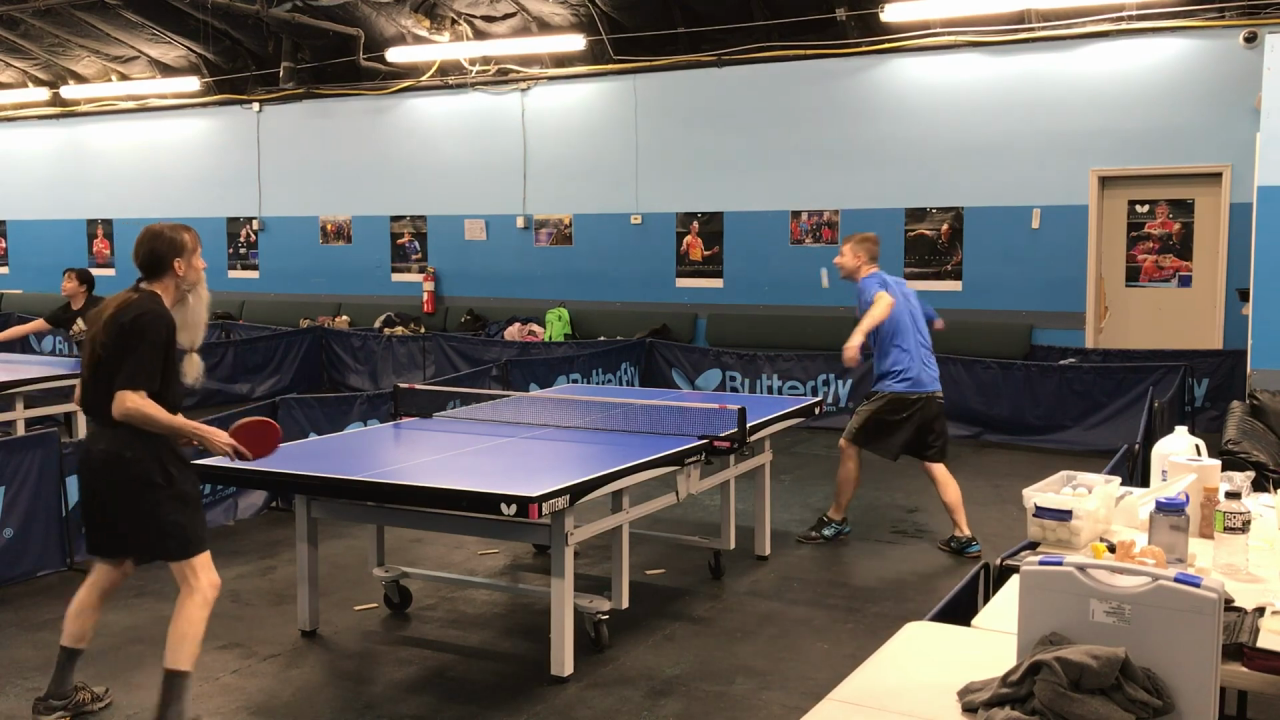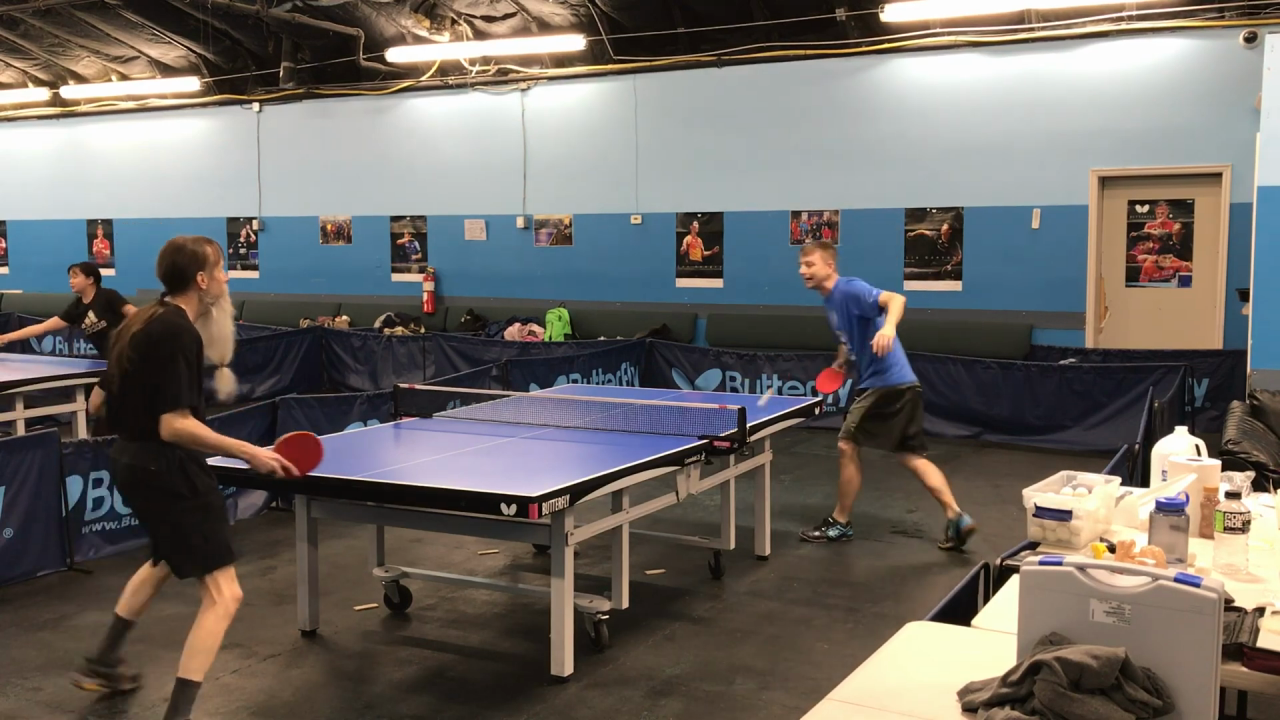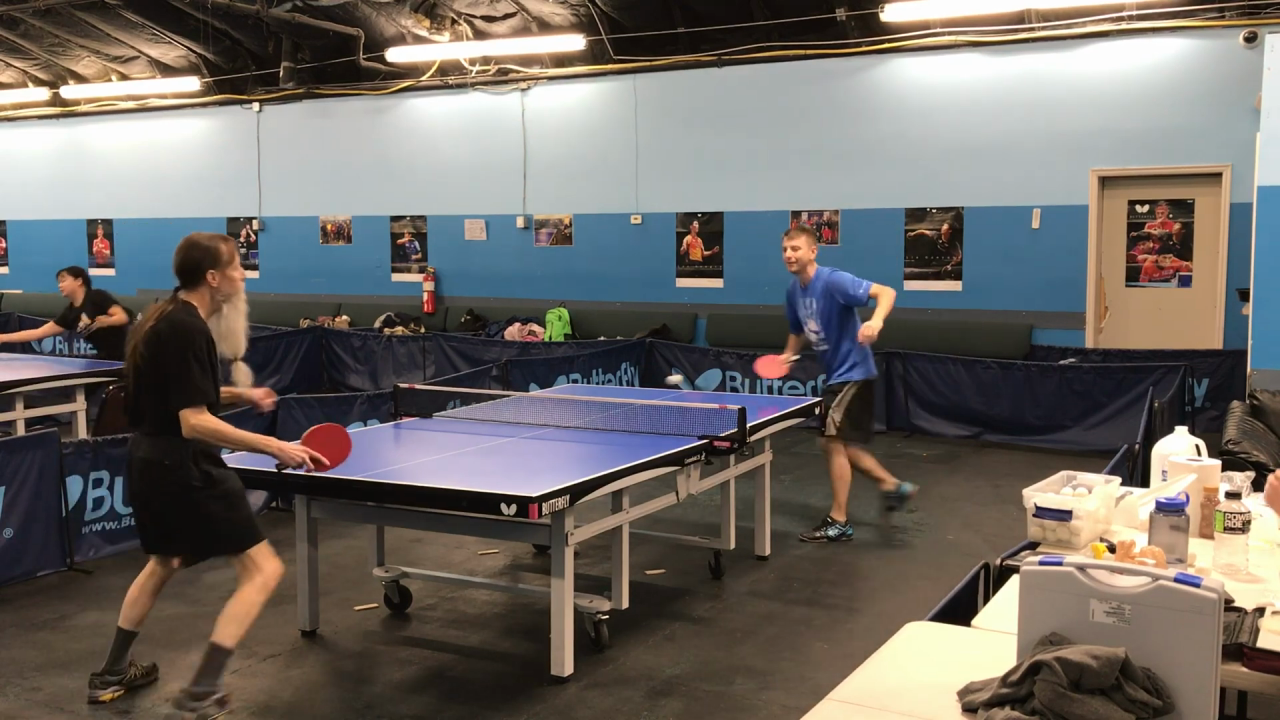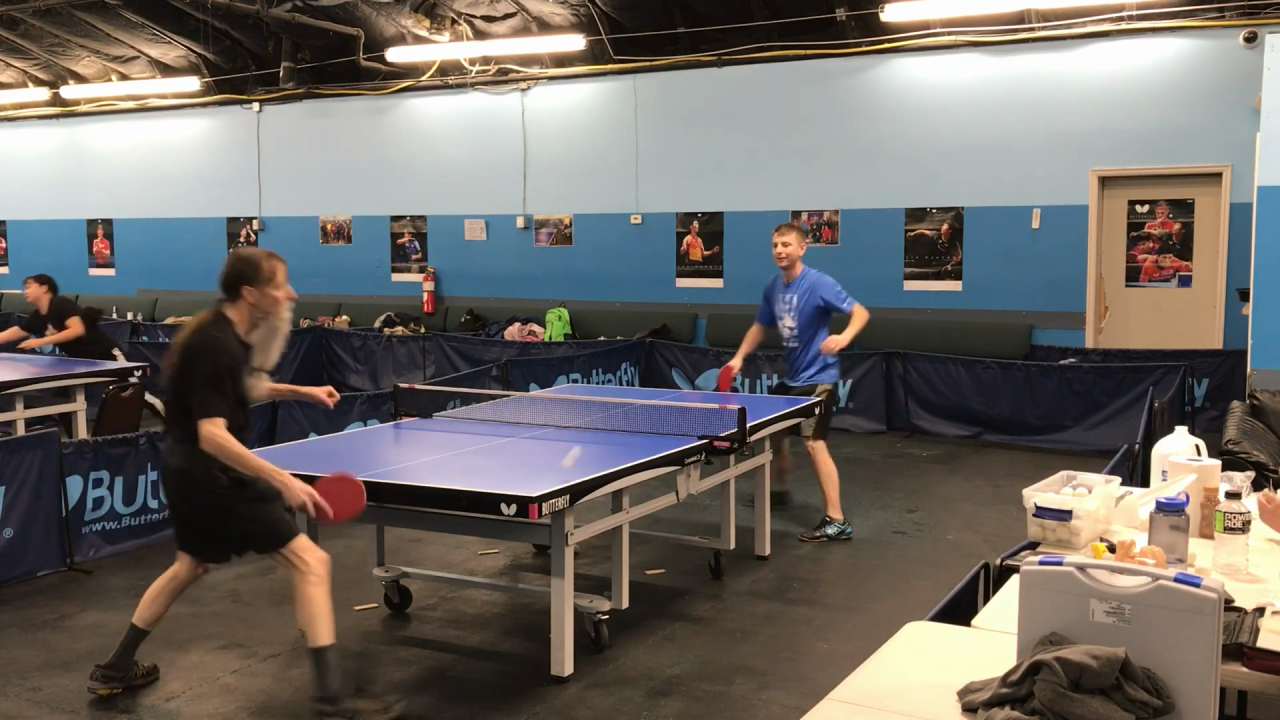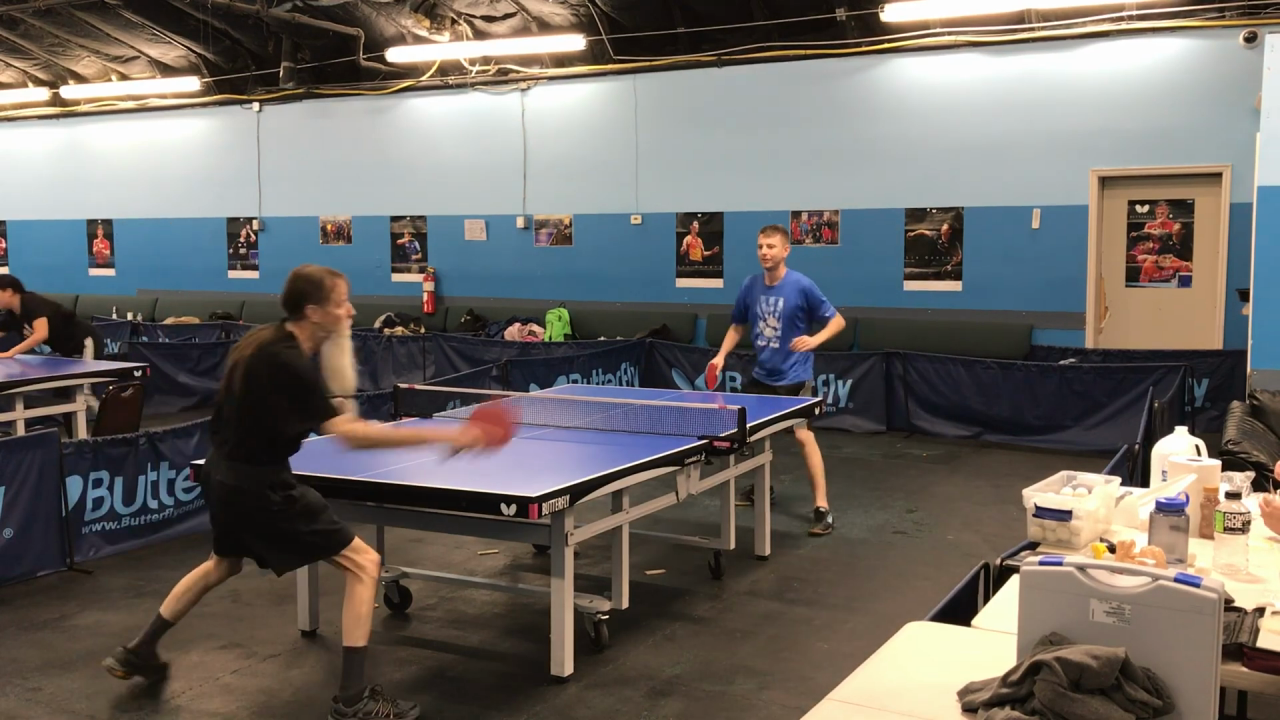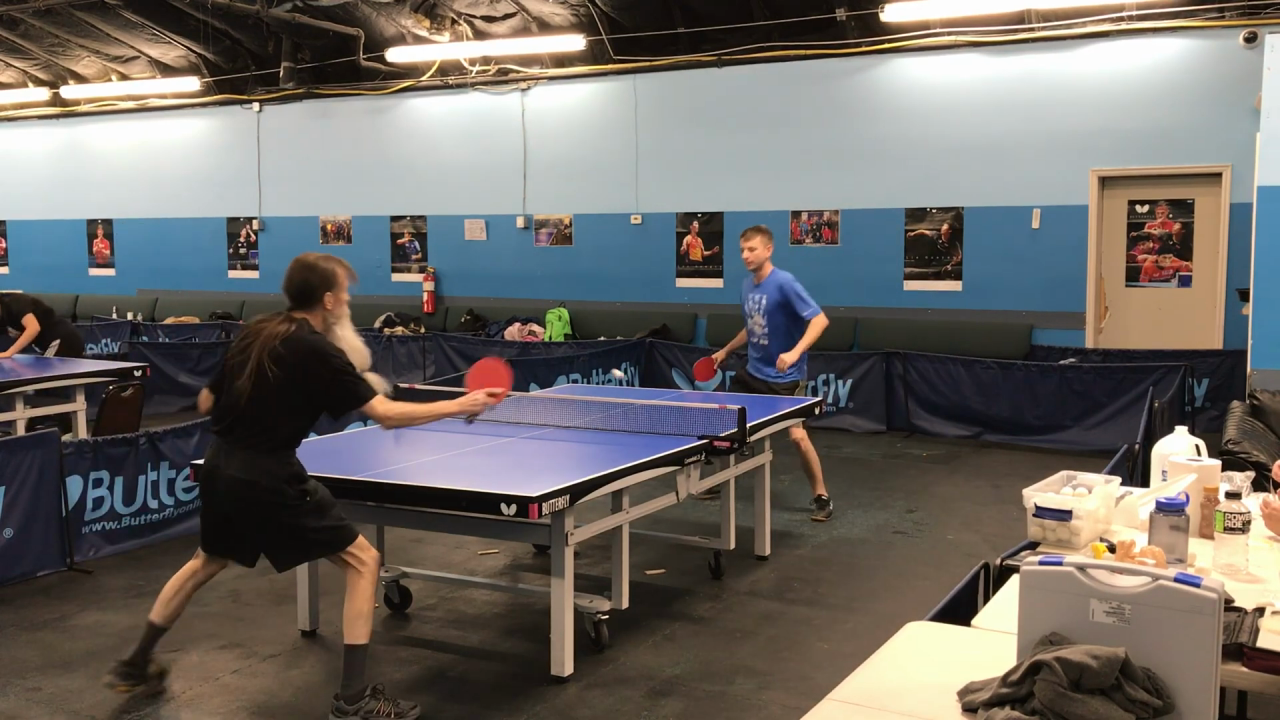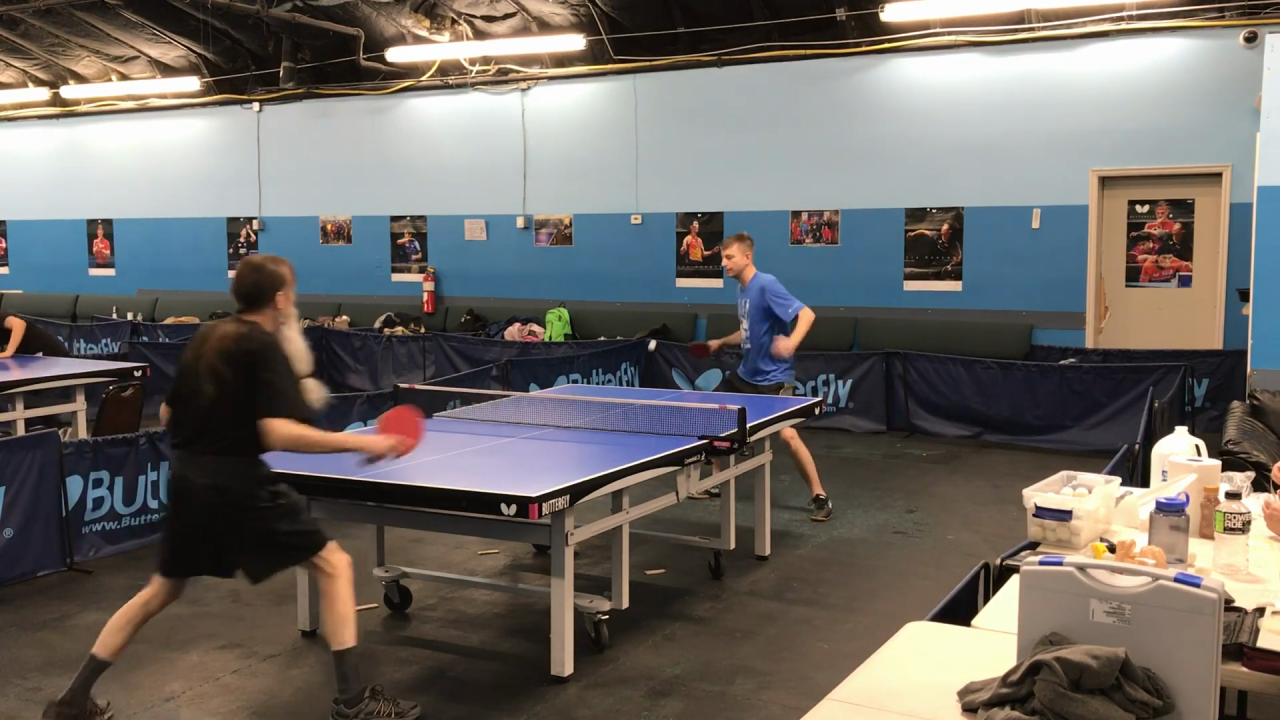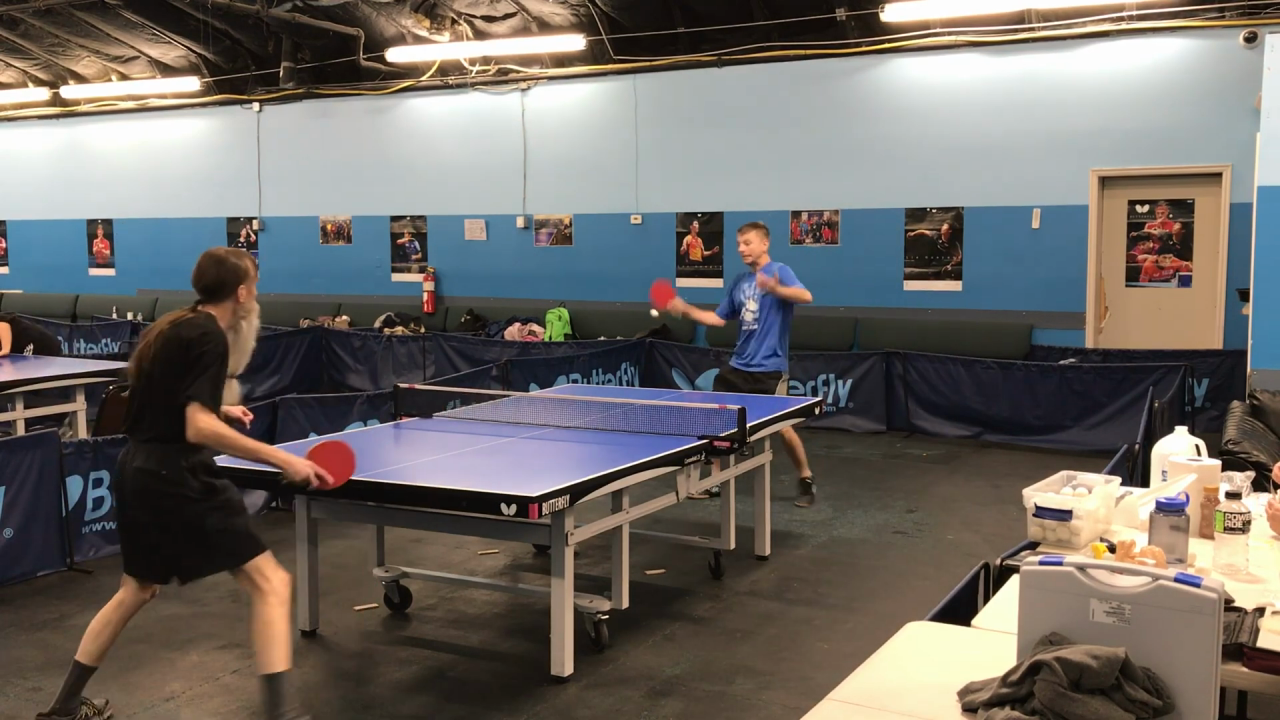
dt=0.2s
person 1, frame 1
left shoulder: (118, 308)
right shoulder: (154, 318)
left elbow: (89, 394)
right elbow: (127, 405)
right wrist: (201, 432)
left hip: (103, 452)
right hip: (141, 460)
left knee: (109, 570)
right knee: (200, 582)
person 1, frame 2
left shoulder: (143, 322)
right shoulder: (179, 333)
left elbow: (115, 402)
right elbow: (175, 427)
right wrist: (250, 453)
left hip: (132, 461)
right hip: (164, 469)
left knee: (168, 558)
right knee: (222, 595)
left ankle: (103, 662)
person 1, frame 3
left shoulder: (165, 317)
right shoulder: (188, 330)
right elbow: (195, 424)
left wrist: (238, 393)
right wrist: (275, 447)
left hip: (149, 457)
right hip: (181, 464)
left knee: (164, 562)
right knee: (263, 569)
left ankle: (111, 673)
person 1, frame 4
left shoulder: (223, 331)
right shoulder: (217, 345)
right elbow: (213, 436)
left wrist: (302, 391)
right wrist: (282, 480)
left hip: (187, 468)
right hip: (210, 472)
left knee: (190, 563)
right knee: (311, 564)
left ankle: (116, 668)
person 1, frame 5
left shoulder: (268, 342)
right shoulder: (286, 363)
right elbow: (350, 432)
left wrist: (327, 406)
right wrist: (439, 435)
left hip: (224, 474)
right hip: (258, 485)
left knee: (223, 562)
right knee: (363, 565)
left ankle: (138, 652)
person 1, frame 6
left shoulder: (255, 332)
right shoulder: (315, 352)
left elbow: (206, 403)
right elbow: (383, 413)
right wrist: (462, 405)
left hip: (220, 467)
right hip: (267, 477)
left knee: (208, 561)
right knee: (363, 561)
left ankle: (136, 664)
person 1, frame 7
left shoulder: (206, 339)
right shoulder: (264, 350)
left elbow: (168, 415)
right elbow: (280, 433)
right wrist: (364, 442)
left hip: (187, 479)
right hip: (237, 483)
left knee: (162, 589)
right knee: (334, 566)
person 1, frame 8
left shoulder: (170, 328)
right shoulder: (208, 338)
right elbow: (198, 430)
left wrist: (221, 410)
right wrist: (281, 459)
left hip: (137, 472)
right hip: (177, 478)
left knee: (137, 590)
right knee: (270, 581)
person 2, frame 1
left shoulder: (872, 282)
right shoulder: (898, 284)
left elbow: (886, 304)
right elbow: (936, 323)
left wrist: (857, 335)
left hip: (897, 387)
right hip: (930, 387)
left knee: (849, 446)
right knee: (934, 464)
left ankle: (836, 520)
right ankle: (964, 537)
person 2, frame 2
left shoulder: (851, 289)
right shoulder: (831, 301)
left elbow: (896, 299)
left wrist: (888, 328)
right wrist: (841, 360)
left hip: (885, 382)
right hip: (901, 383)
left knee: (847, 446)
right knee: (913, 456)
left ankle: (840, 522)
right ankle: (956, 517)
person 2, frame 3
left shoulder: (833, 280)
right shoulder: (793, 292)
left elbow: (886, 292)
right elbow: (798, 331)
left wrist: (876, 321)
right wrist: (788, 356)
left hip: (853, 373)
right hip: (838, 375)
left knee: (833, 443)
right knee: (841, 445)
left ankle: (838, 521)
right ankle: (892, 486)
person 2, frame 4
left shoulder: (818, 283)
right shoulder: (773, 286)
left elbow: (861, 313)
right elbow: (760, 325)
left wrist: (844, 337)
right wrist: (739, 357)
left hip: (817, 377)
right hip: (791, 377)
left knee: (813, 443)
left ankle: (836, 520)
right ankle: (782, 489)
person 2, frame 5
left shoulder: (802, 286)
right shoulder: (750, 285)
left elbow: (837, 321)
right elbow: (738, 325)
left wrist: (815, 339)
right wrist: (721, 355)
left hip: (795, 378)
right hip: (762, 376)
left knee: (803, 435)
left ankle: (822, 509)
person 2, frame 6
left shoulder: (784, 283)
right shoulder: (747, 286)
left elbow: (820, 320)
left wrist: (795, 353)
right wrist: (725, 350)
left hip: (786, 377)
right hip: (754, 372)
left knee: (797, 436)
left ankle: (821, 495)
person 2, frame 7
left shoulder: (766, 285)
right shoulder: (742, 290)
left elbow: (807, 315)
left wrist: (792, 342)
right wrist: (721, 342)
left hip: (773, 378)
right hip: (744, 375)
left knee: (787, 435)
left ankle: (820, 496)
right ankle: (716, 482)
person 2, frame 8
left shoulder: (779, 271)
right shoulder: (740, 281)
left elbow: (805, 297)
right elbow: (719, 319)
left wrist: (775, 289)
right wrist: (685, 309)
left hip: (769, 368)
right hip: (738, 366)
left knee: (783, 427)
left ankle: (805, 478)
